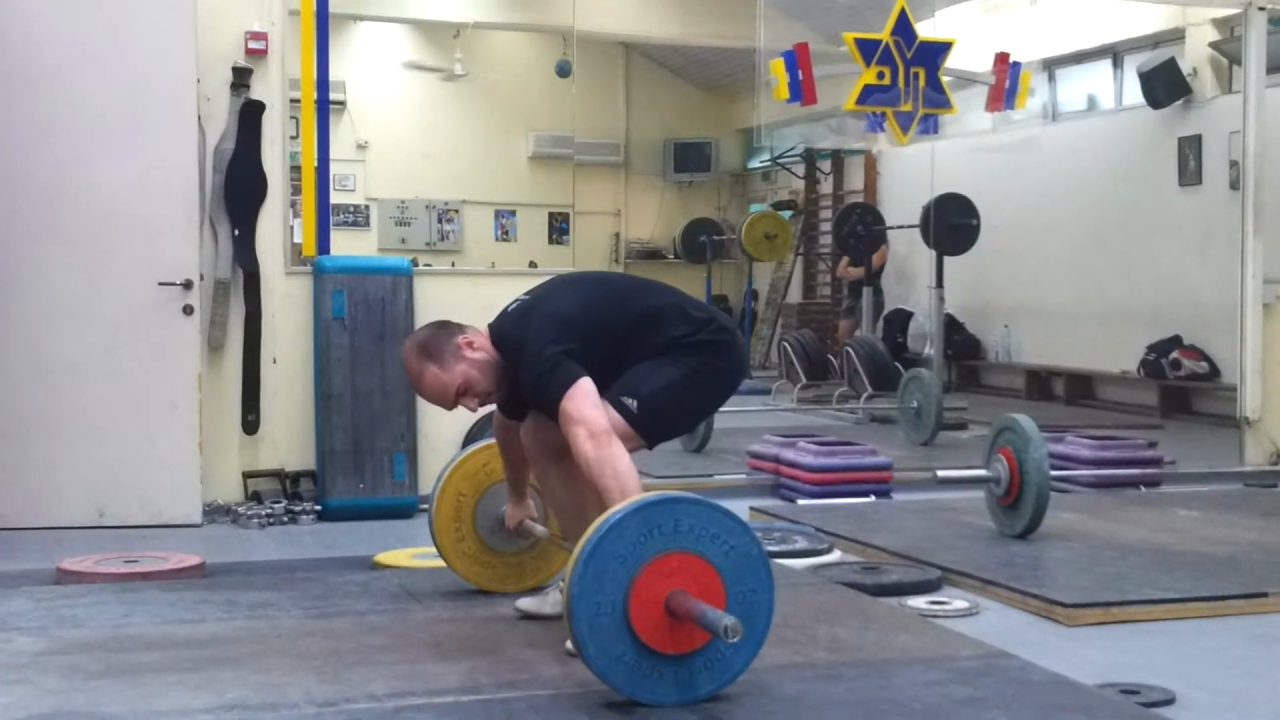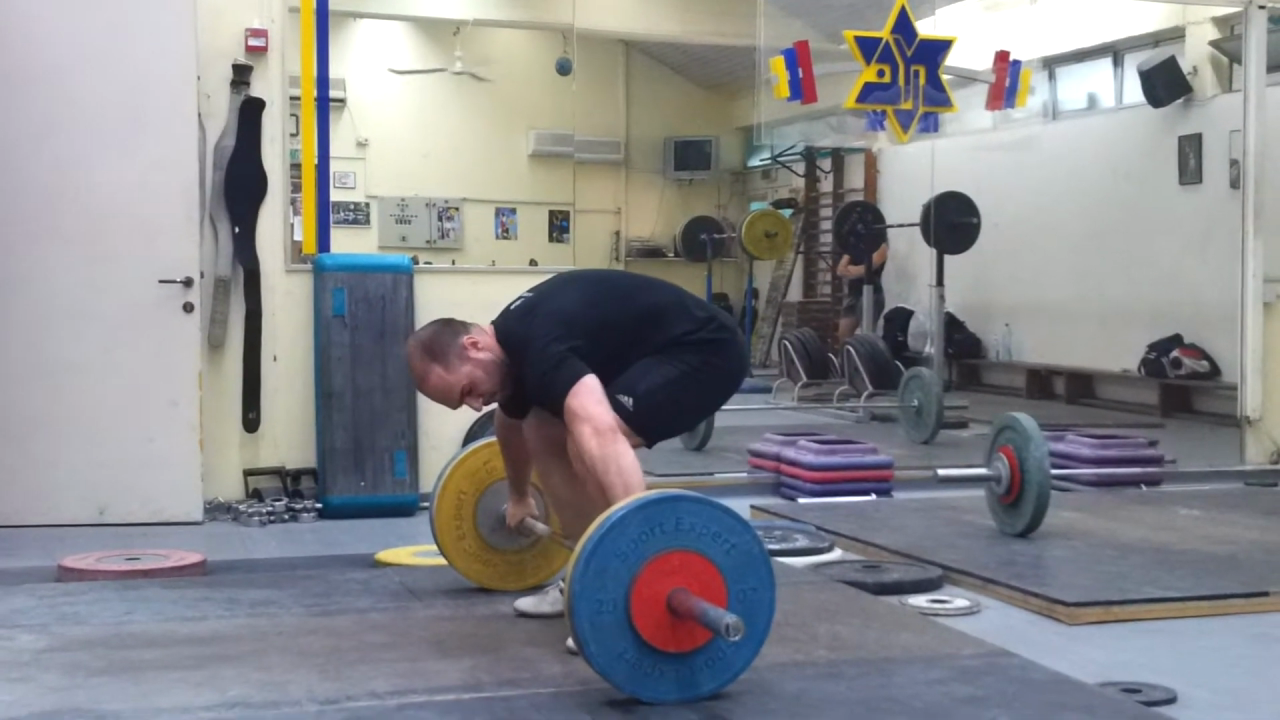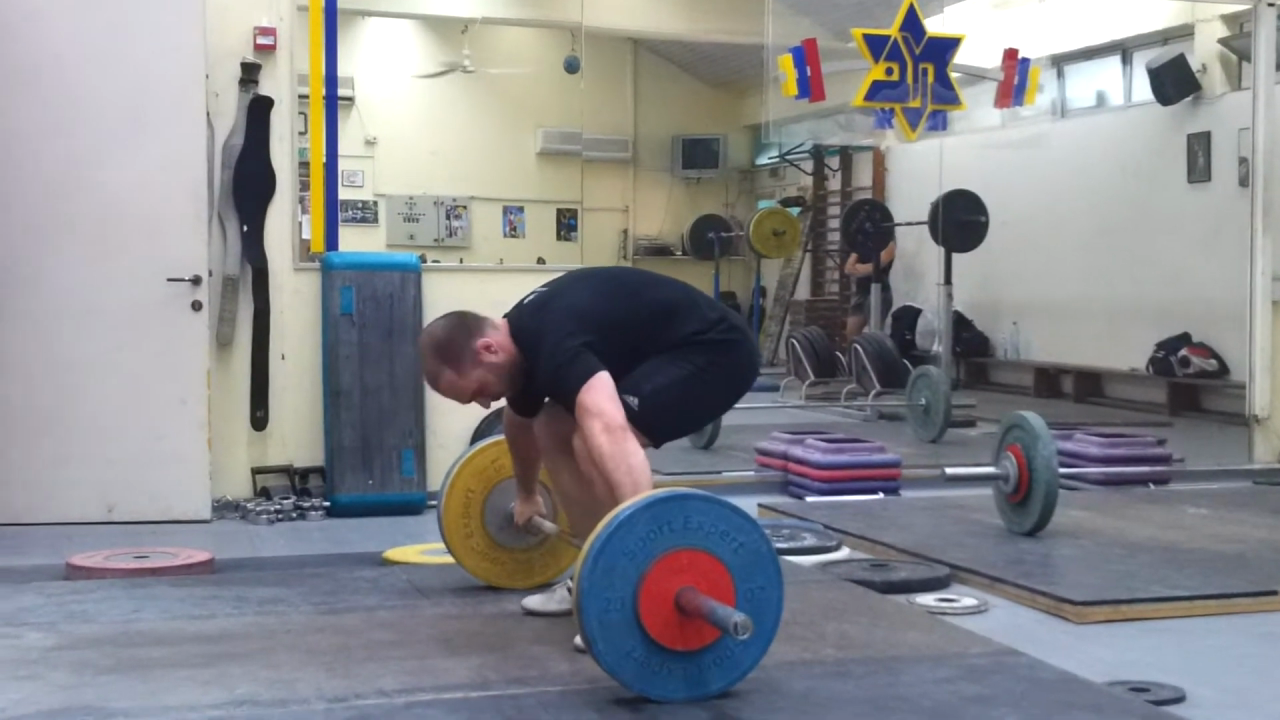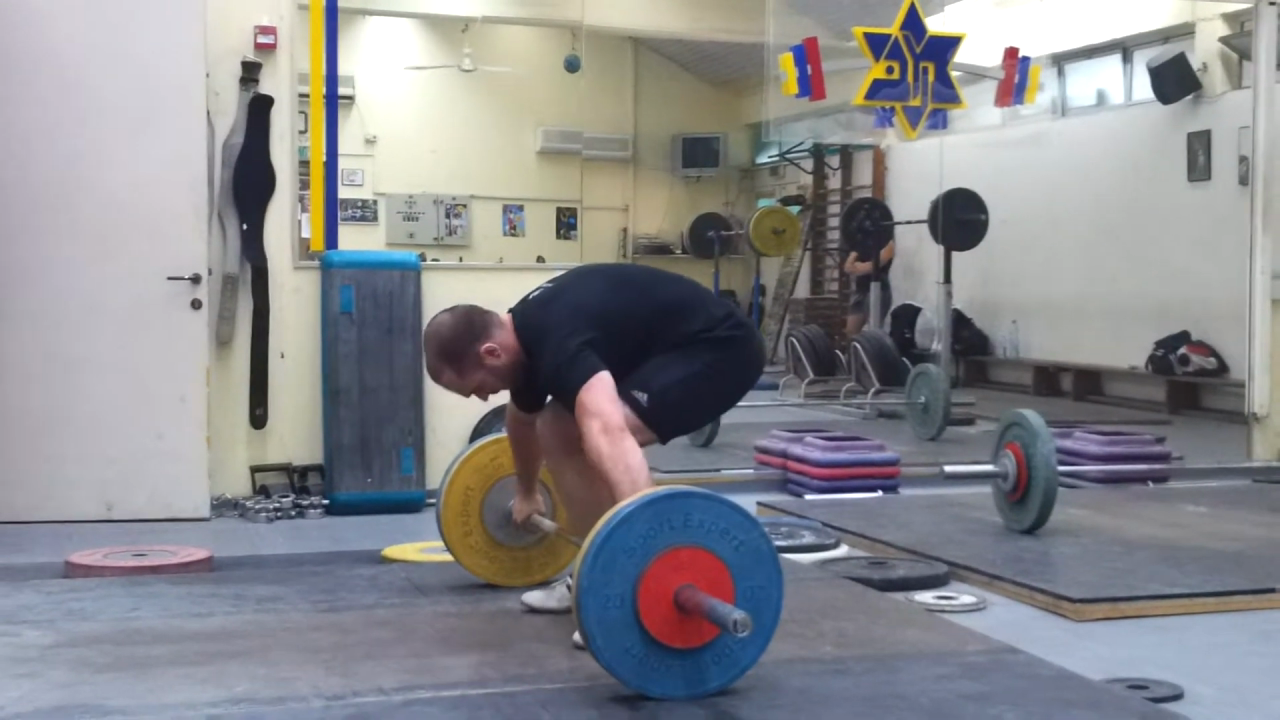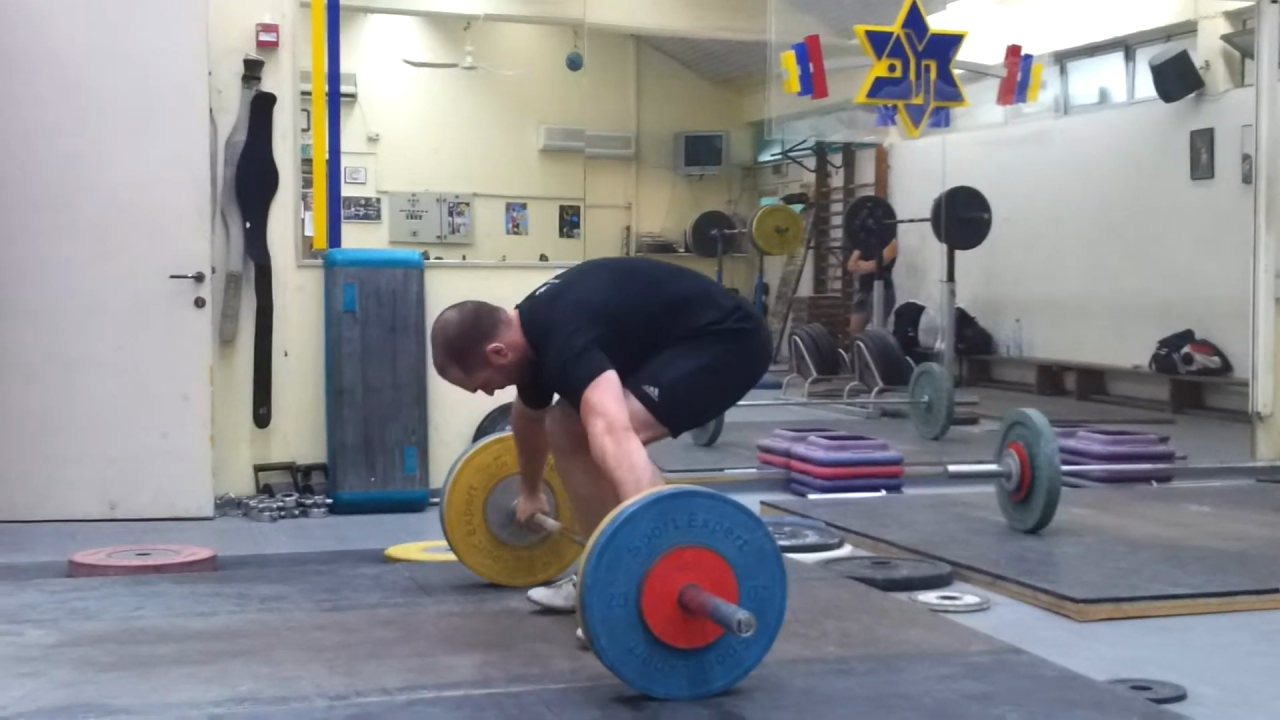
dt=0.1s
person 1, frame 1
left shoulder: (536, 350)
right shoulder: (508, 346)
left elbow: (595, 439)
right elbow: (510, 426)
right wrist: (518, 500)
left hip: (705, 353)
right hip: (649, 353)
left knee: (587, 442)
right knee: (539, 436)
person 1, frame 2
left shoulder: (540, 348)
right shoulder: (511, 343)
left elbow: (600, 437)
right elbow: (512, 424)
right wrist: (518, 498)
left hip: (706, 351)
right hip: (655, 350)
left knee: (586, 441)
right knee: (542, 433)
person 1, frame 3
left shoulder: (554, 344)
right shoulder: (521, 339)
left elbow: (609, 433)
right elbow: (521, 423)
right wrist: (527, 497)
left hip: (715, 351)
right hip: (662, 347)
left knee: (594, 442)
right knee: (551, 430)
person 1, frame 4
left shoulder: (558, 342)
right shoulder: (525, 334)
left elbow: (609, 433)
right elbow: (523, 419)
right wrist: (526, 494)
left hip: (721, 347)
right hip: (669, 345)
left knee: (598, 438)
right knee: (555, 428)
person 1, frame 5
left shoulder: (565, 339)
right shoulder: (531, 332)
left elbow: (612, 433)
right elbow: (529, 415)
right wrist: (530, 495)
left hip: (726, 340)
right hip: (671, 336)
left knee: (604, 430)
right knee: (564, 427)
